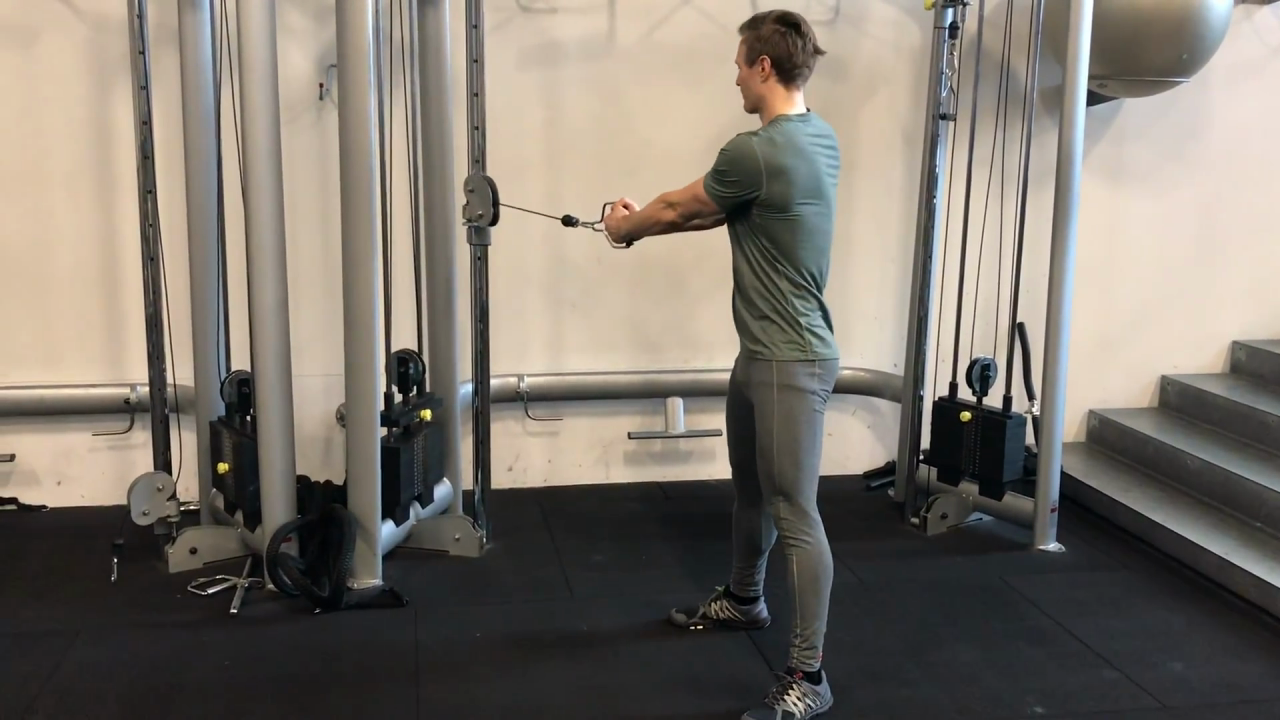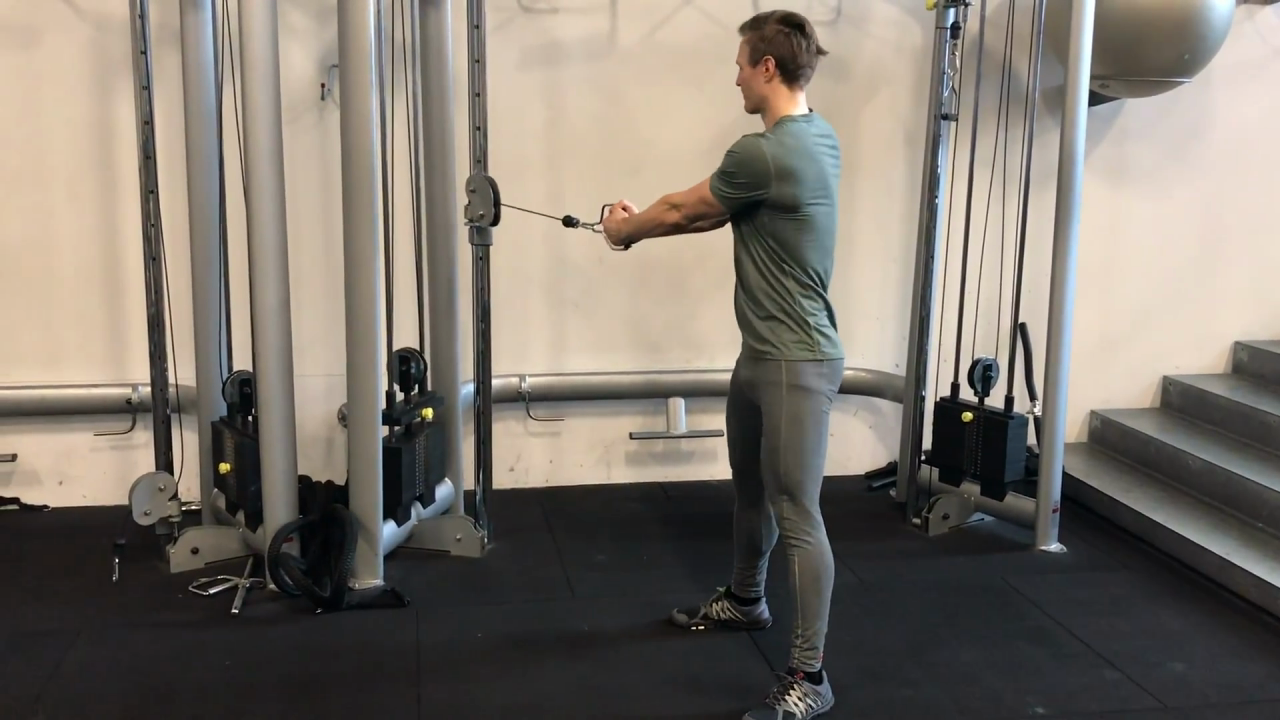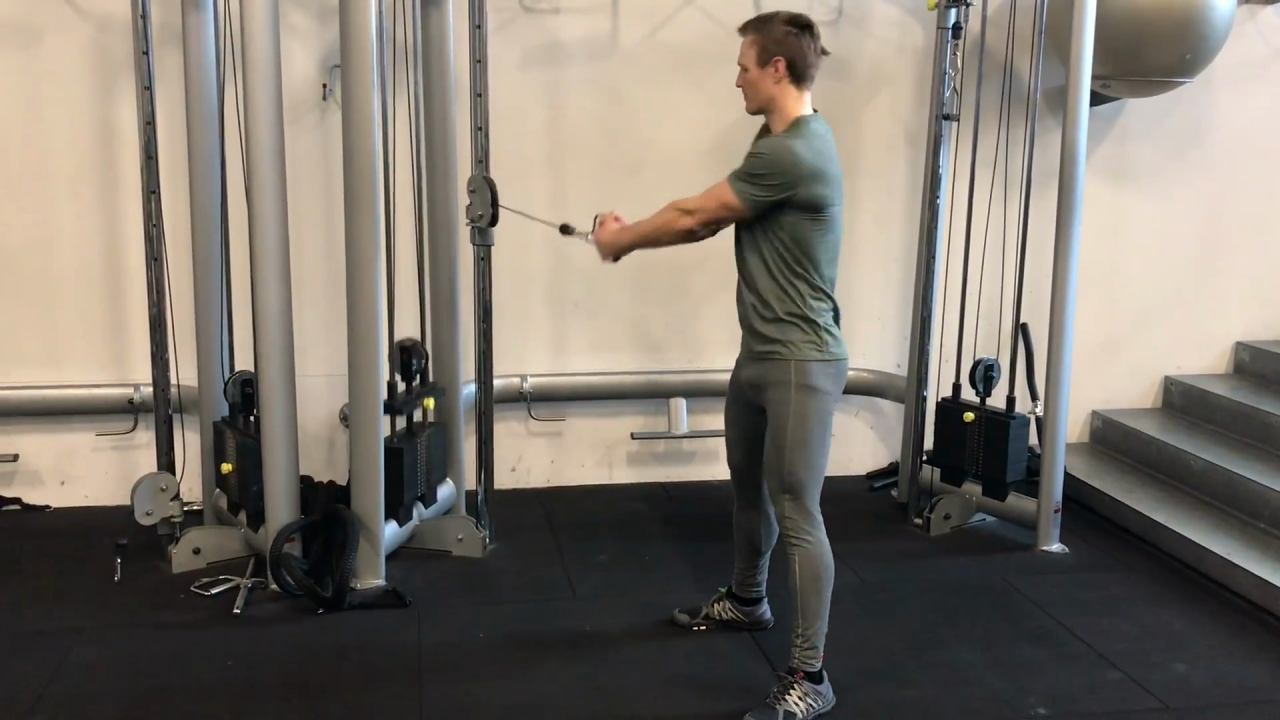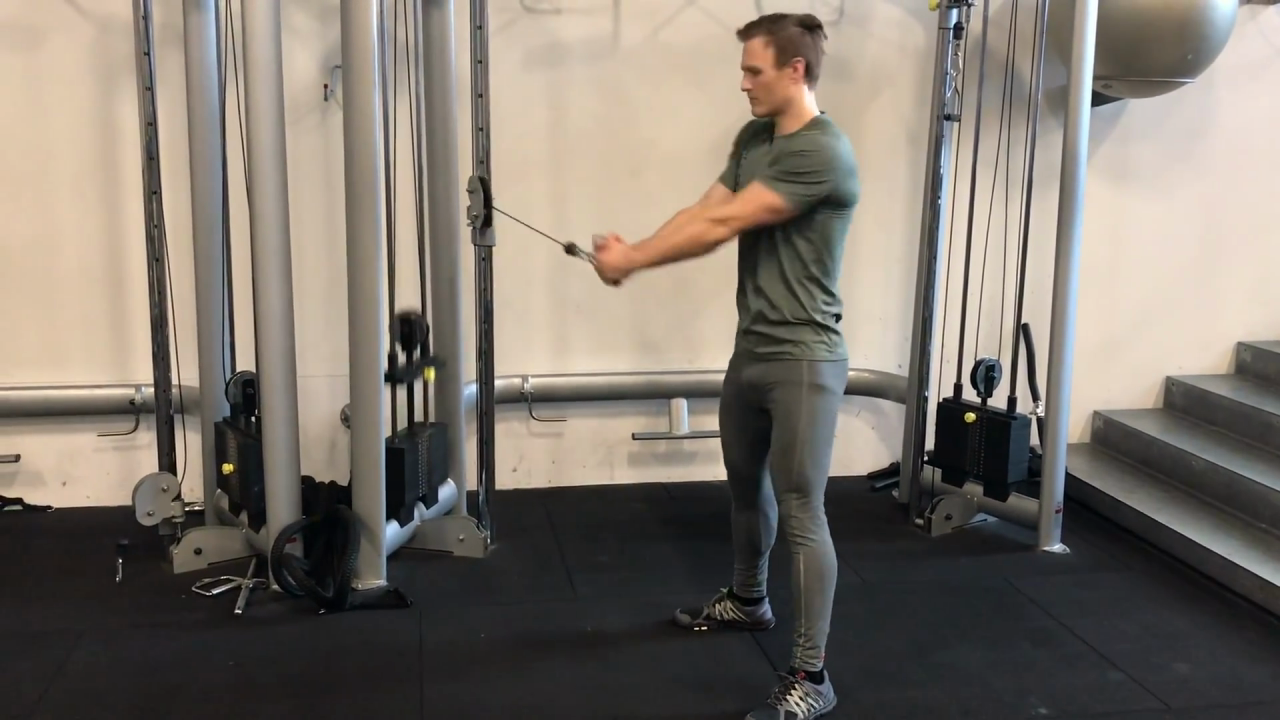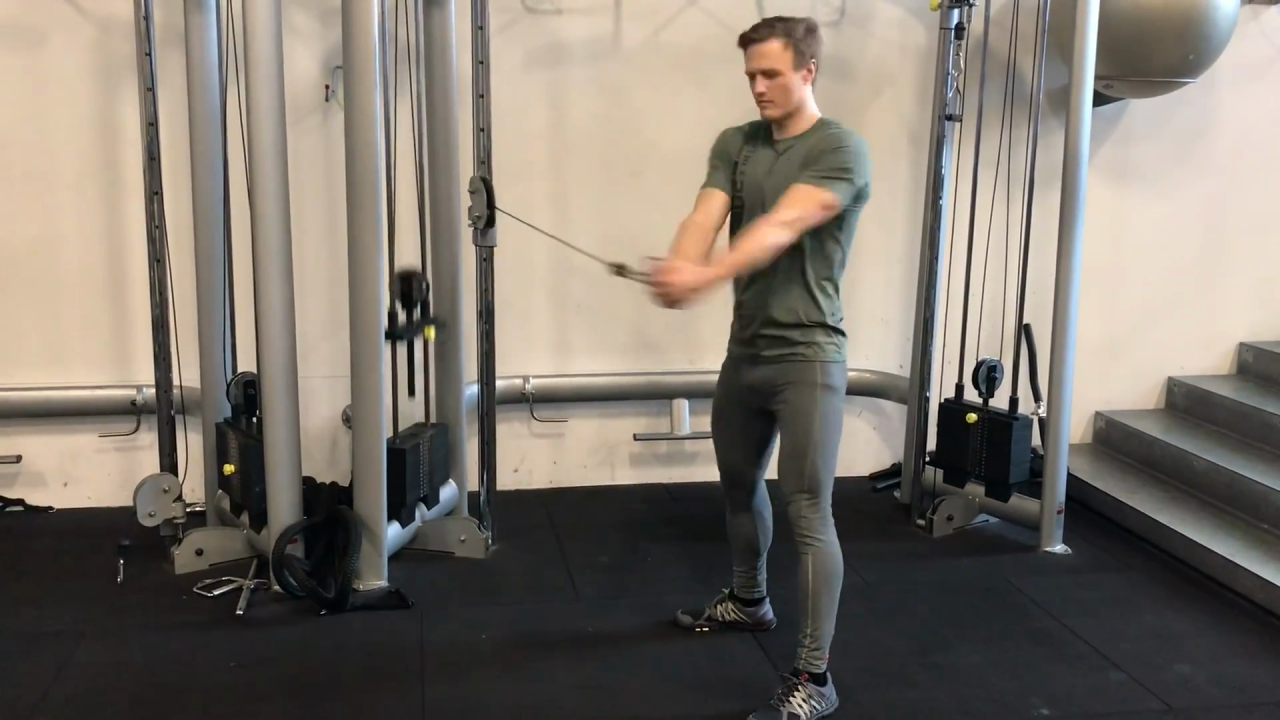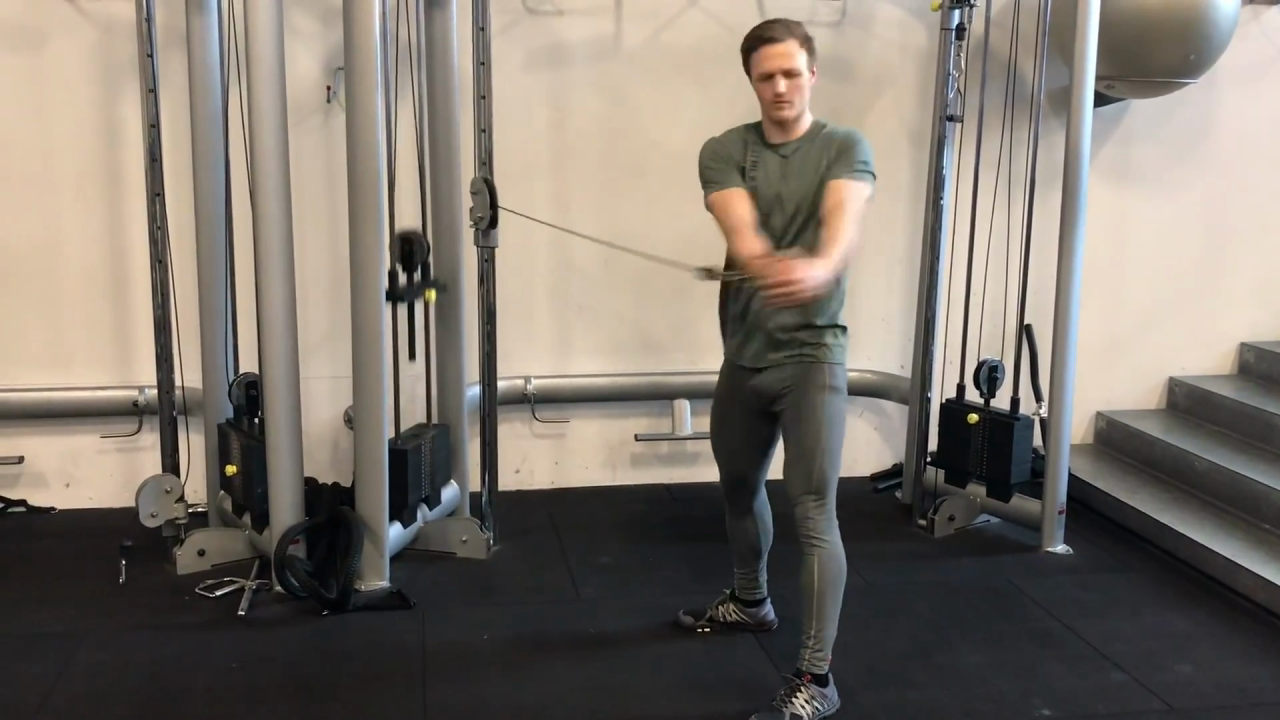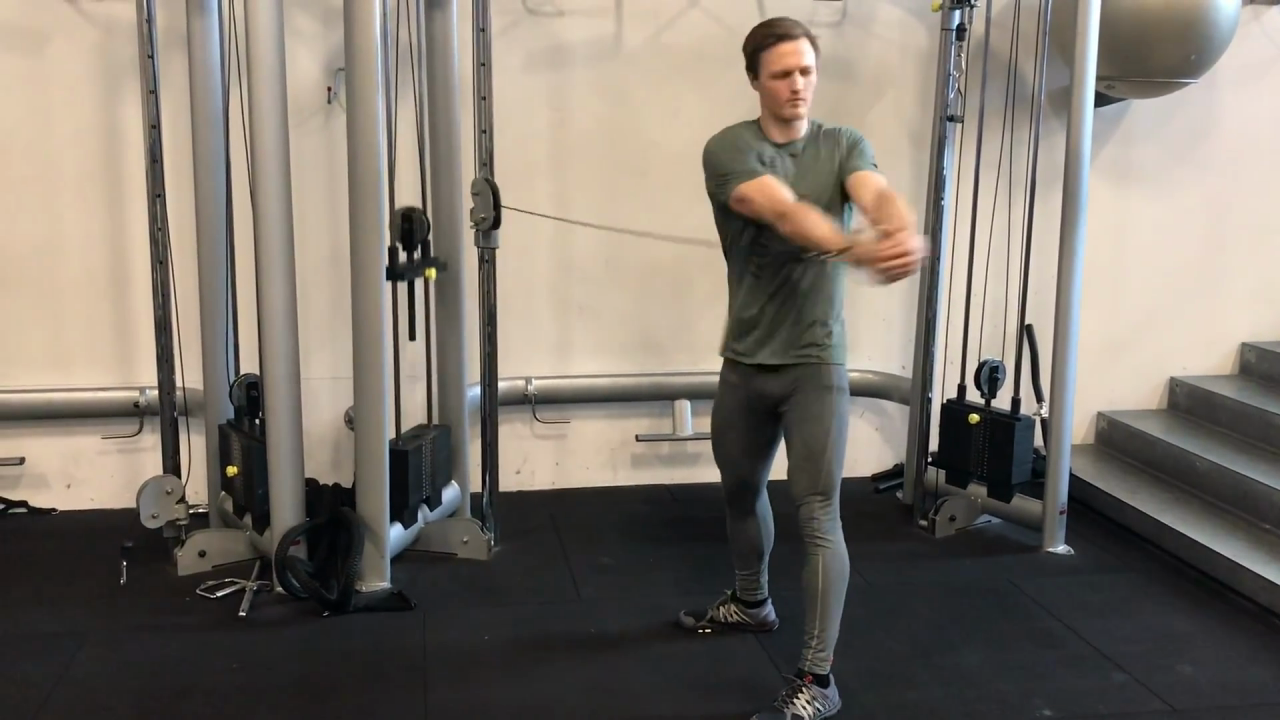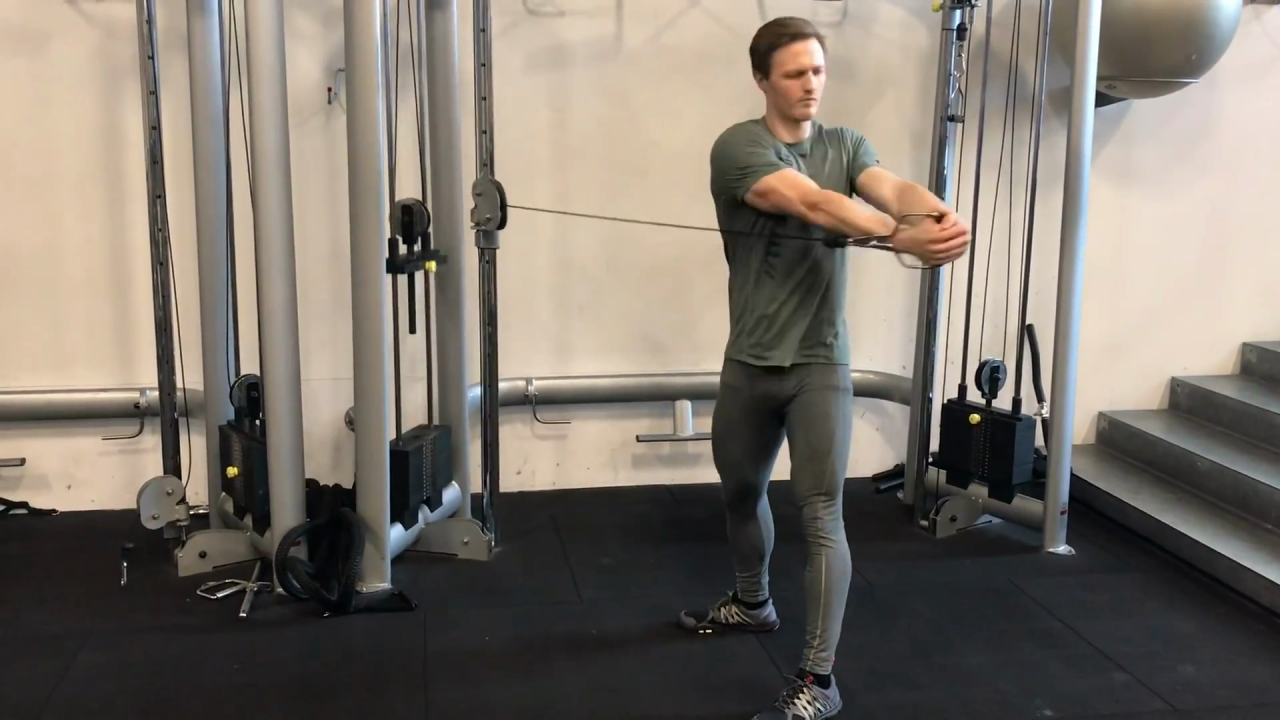
dt=0.1s
person 1, frame 1
left shoulder: (756, 151)
right shoulder: (815, 137)
left elbow: (680, 208)
right elbow: (713, 210)
left wrist: (627, 227)
right wrist: (641, 218)
left hip: (790, 363)
right hip: (762, 354)
left knee: (794, 514)
right knee: (750, 489)
right ankle: (742, 599)
person 1, frame 2
left shoulder: (766, 152)
right shoulder: (806, 136)
left elbow: (687, 210)
right elbow: (707, 210)
left wrist: (626, 228)
right wrist: (639, 219)
left hip: (795, 363)
right hip: (760, 352)
left knee: (797, 513)
right knee: (750, 486)
right ankle: (745, 599)
person 1, frame 3
left shoulder: (788, 154)
right shoulder: (787, 139)
left elbow: (695, 217)
right elbow: (710, 217)
left wrist: (621, 240)
right wrist: (633, 230)
left hip: (800, 362)
right hip: (759, 352)
left knee: (797, 513)
right knee: (748, 487)
right ankle: (746, 599)
person 1, frame 4
left shoulder: (825, 155)
right shoulder: (753, 139)
left elbow: (725, 223)
right elbow: (704, 211)
left wrist: (633, 259)
right wrist: (633, 248)
left hip: (805, 357)
right hip: (752, 351)
left knee: (801, 511)
right knee: (747, 486)
right ankle: (747, 599)
person 1, frame 5
left shoulder: (840, 148)
right shoulder: (734, 144)
left elbow: (780, 228)
right elbow: (708, 216)
left wrist: (705, 276)
right wrist: (677, 262)
left hip: (807, 358)
right hip: (745, 351)
left knee: (810, 512)
right knee: (739, 488)
right ankle: (748, 600)
person 1, frame 6
left shoulder: (844, 149)
right shoulder: (725, 150)
left elbow: (841, 218)
right elbow: (737, 219)
left wrist: (816, 269)
right wrist: (759, 263)
left hip: (812, 359)
right hip: (745, 358)
left knee: (814, 514)
right knee: (739, 488)
right ankle: (750, 600)
person 1, frame 7
left shoulder: (845, 146)
right shoulder: (729, 149)
left elbow: (877, 197)
right elbow: (786, 212)
left wrist: (902, 235)
right wrist: (854, 248)
left hip: (814, 361)
right hip: (747, 360)
left knee: (817, 515)
right knee: (740, 490)
right ankle: (750, 601)
person 1, frame 8
left shoulder: (846, 145)
right shoulder: (737, 148)
left elbow: (892, 188)
right elbow: (813, 204)
left wrist: (941, 215)
right wrist: (900, 236)
left hip: (821, 363)
right hip: (751, 364)
left knee: (820, 516)
right knee: (740, 491)
right ankle: (751, 601)
